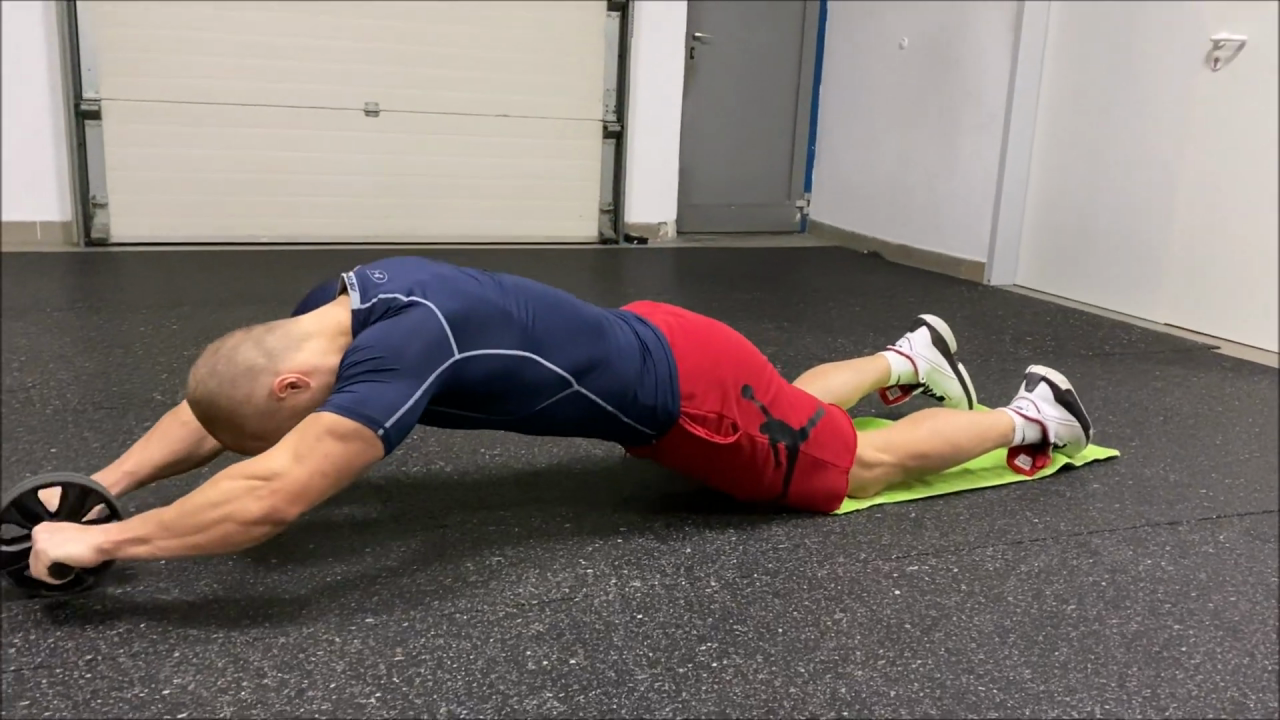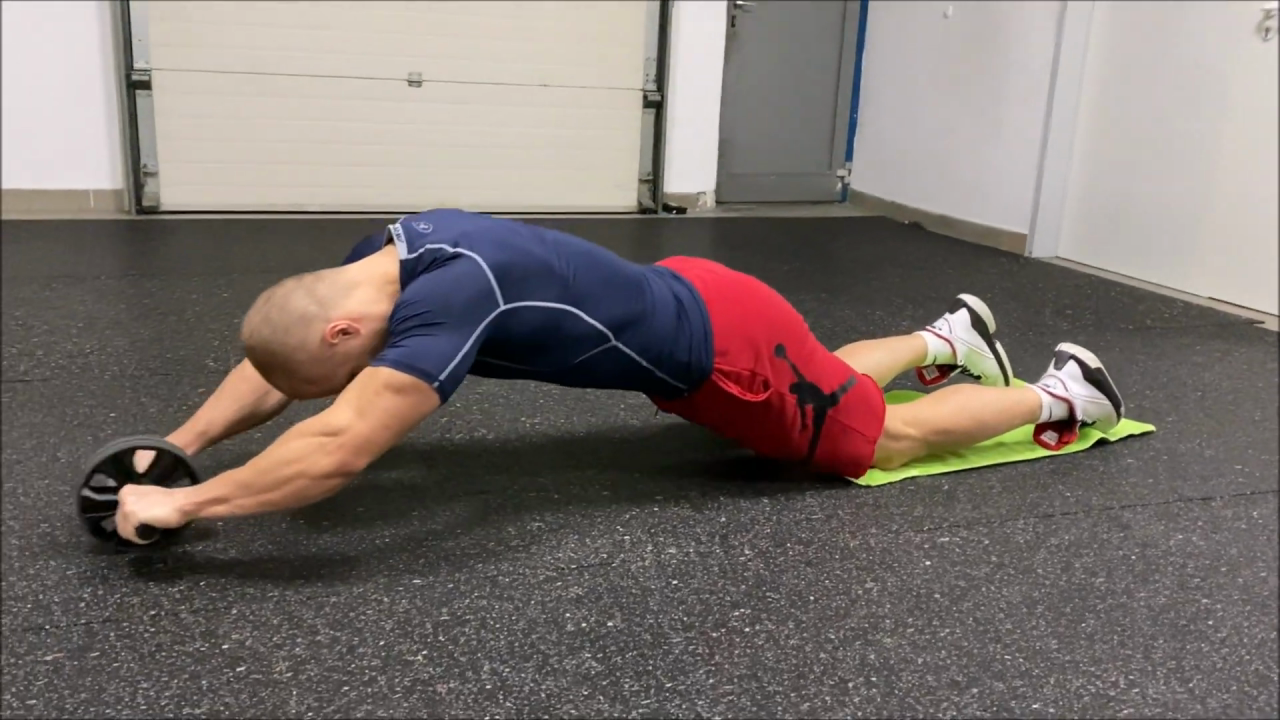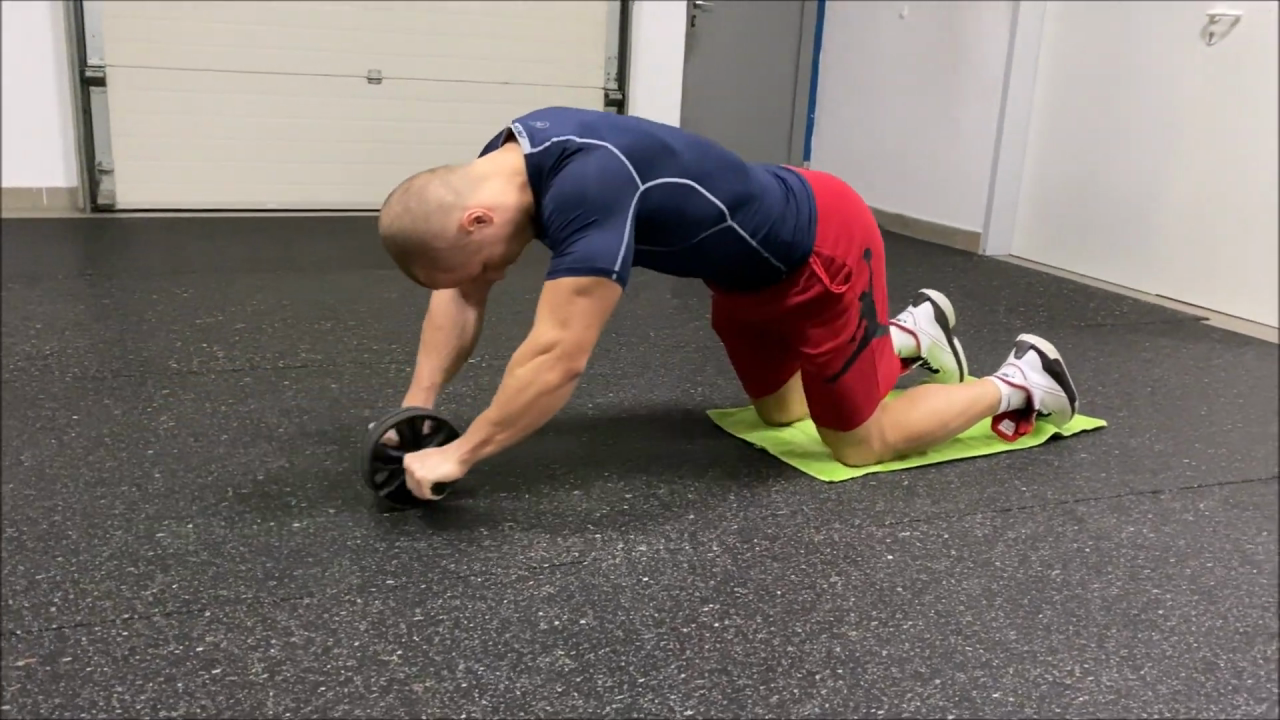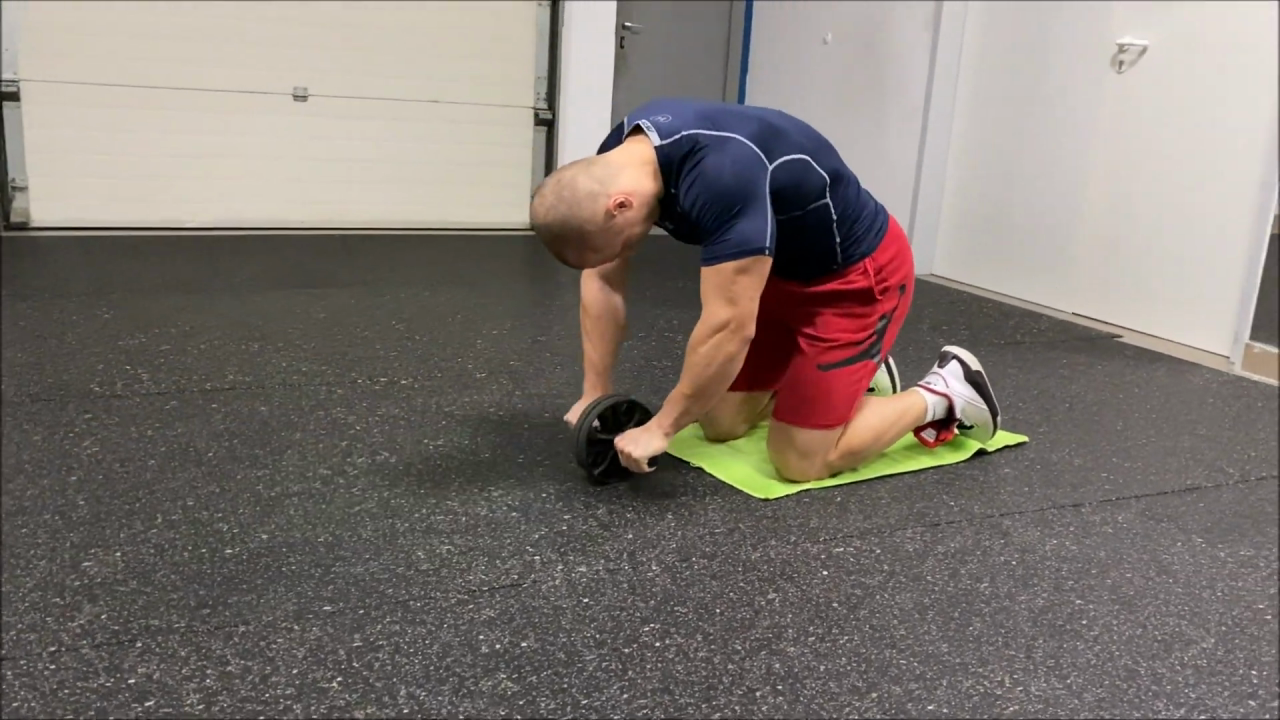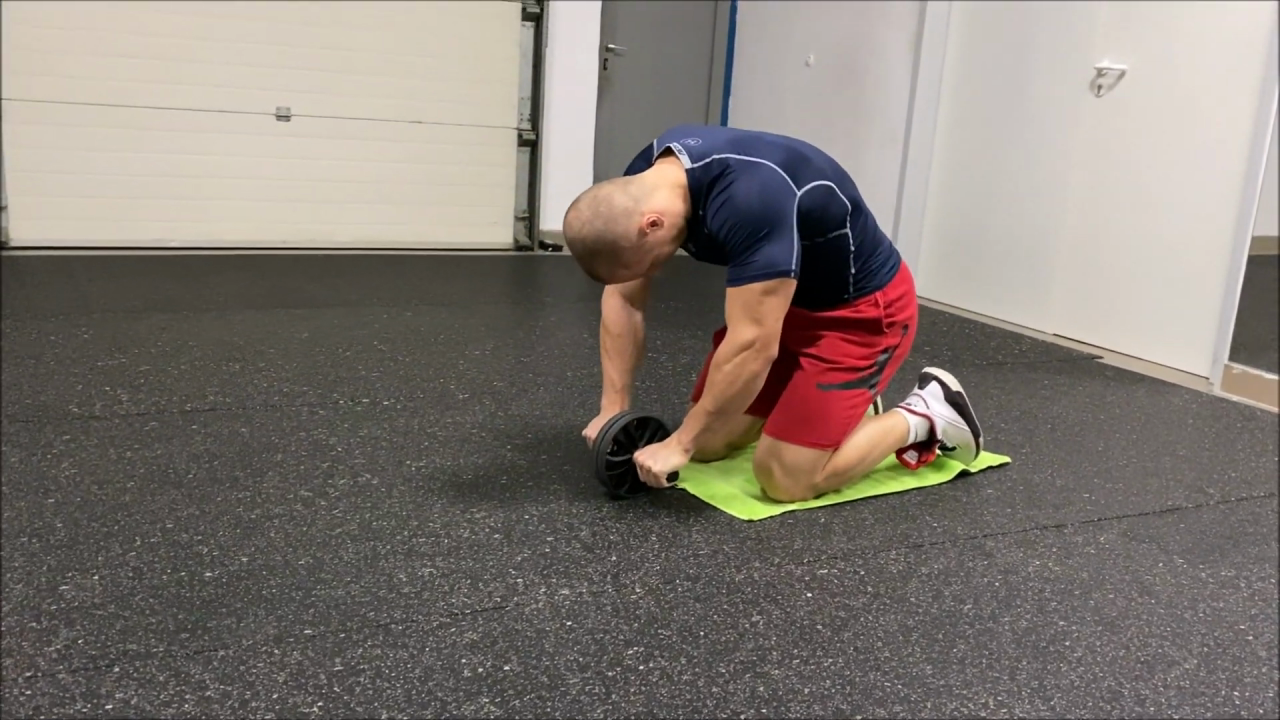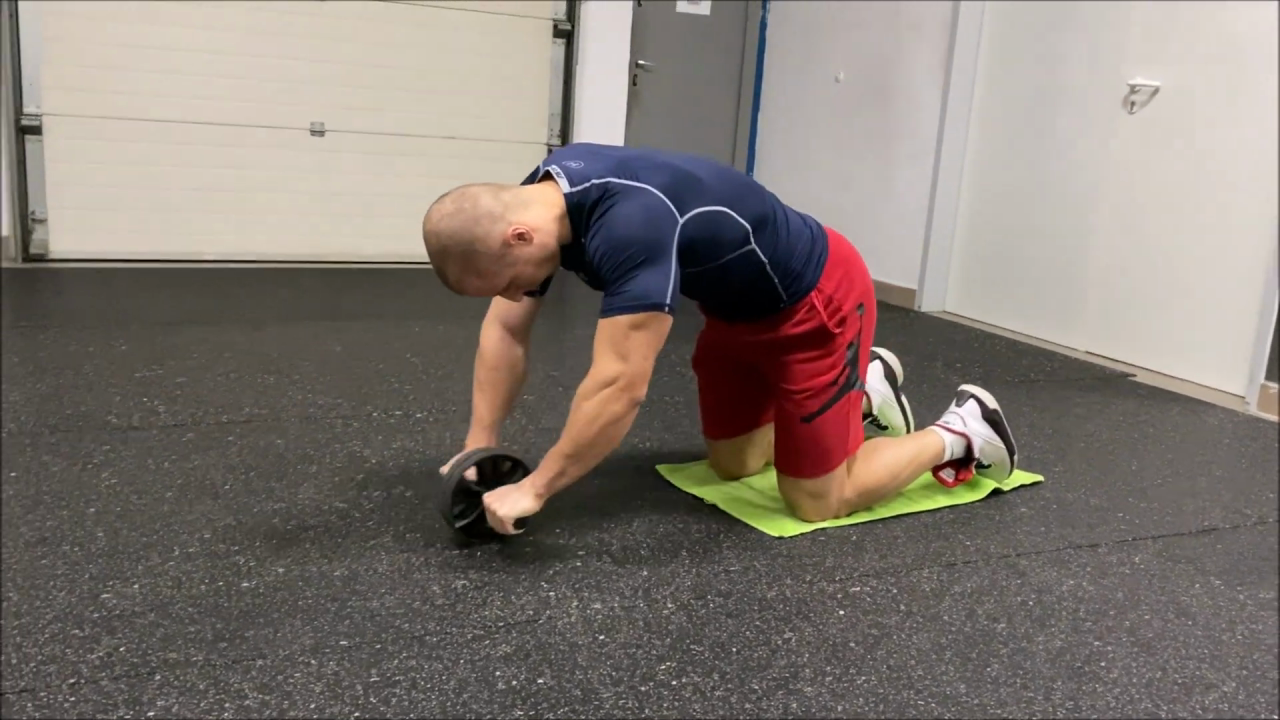
dt=0.7s
person 1, frame 1
left shoulder: (402, 344)
right shoulder: (338, 305)
left elbow: (274, 494)
right elbow: (214, 410)
left wrist: (101, 542)
right wrist: (103, 484)
left hip: (687, 391)
right hip: (646, 349)
left knee: (858, 464)
right knee: (798, 411)
left ankle: (1032, 416)
right ankle: (912, 357)
person 1, frame 2
left shoulder: (447, 299)
right shoulder: (386, 256)
left elbow: (337, 448)
right elbow: (276, 359)
left wrist: (182, 504)
right wrist: (179, 441)
left hip: (722, 346)
right hip: (685, 301)
left knee: (887, 436)
right knee: (828, 386)
left ankle: (1057, 391)
right ankle: (948, 336)
person 1, frame 3
left shoulder: (585, 187)
right shoulder: (499, 166)
left elbow: (557, 358)
right elbow: (459, 298)
left wrist: (458, 457)
right wrist: (418, 406)
left hip: (823, 250)
right hip: (756, 253)
left knee: (857, 443)
right knee: (779, 413)
left ankle: (1019, 385)
right ankle: (910, 331)
person 1, frame 4
left shoulder: (721, 175)
right shoulder: (618, 159)
left elbow: (729, 326)
right elbow: (602, 283)
left wrist: (660, 428)
right wrist: (595, 393)
left hip: (859, 273)
right hip: (783, 267)
left knee: (800, 460)
right knee: (722, 426)
left ankle: (940, 394)
right ankle: (850, 361)
person 1, frame 5
left shoulder: (749, 200)
right shoulder: (644, 181)
left elbow: (753, 346)
right elbow: (622, 300)
left wrist: (679, 444)
right wrist: (613, 408)
left hip: (863, 307)
right hip: (785, 300)
left knee: (784, 478)
right knee: (710, 443)
left ankle: (922, 416)
right ankle: (838, 391)
person 1, frame 6
left shoulder: (630, 226)
right shoulder: (535, 202)
left elbow: (620, 386)
right elbow: (504, 333)
left wrist: (533, 490)
right wrist: (478, 447)
left hip: (817, 302)
right hip: (739, 303)
left knee: (815, 502)
right knee: (732, 463)
left ankle: (957, 434)
right ankle: (861, 393)
